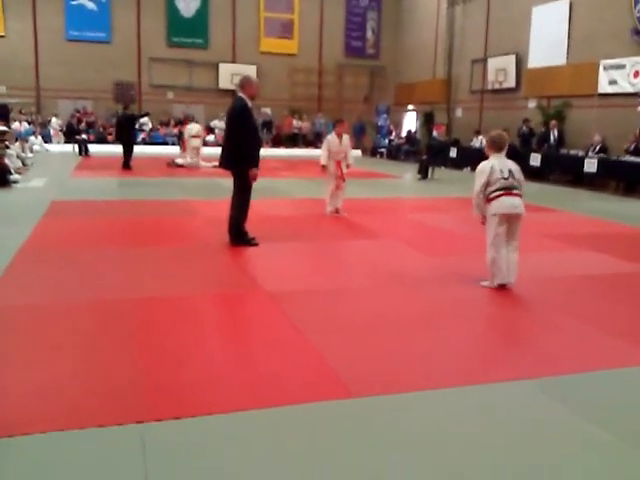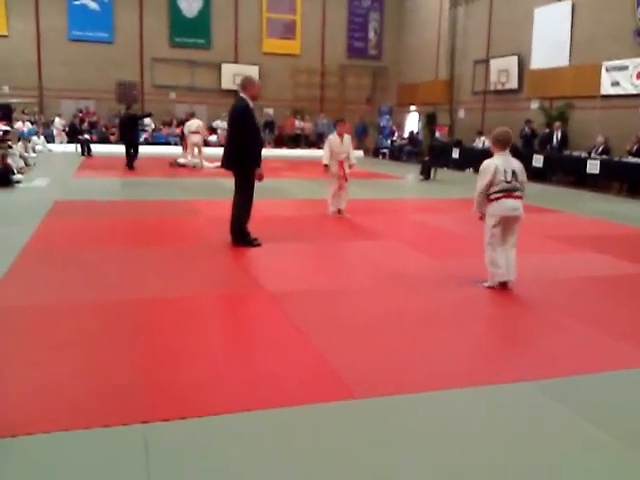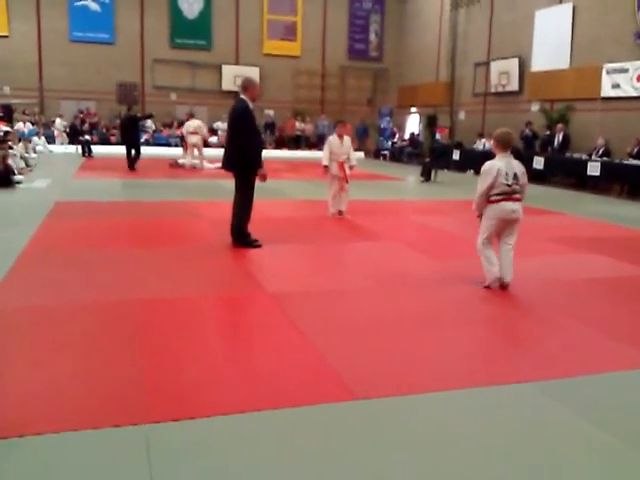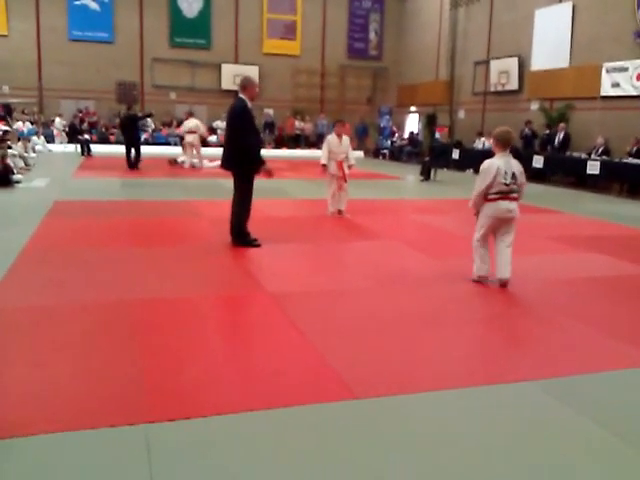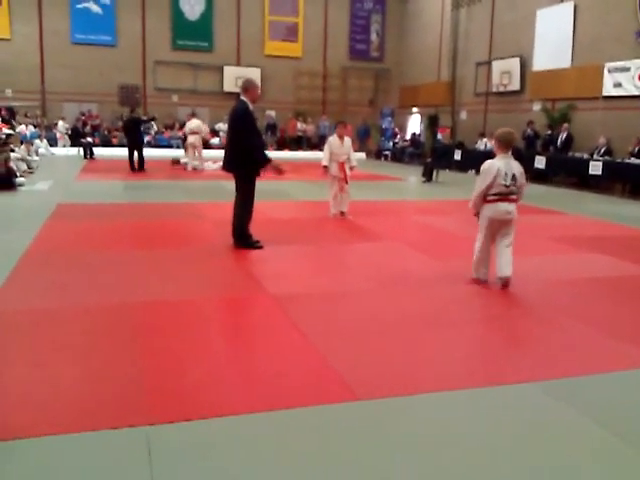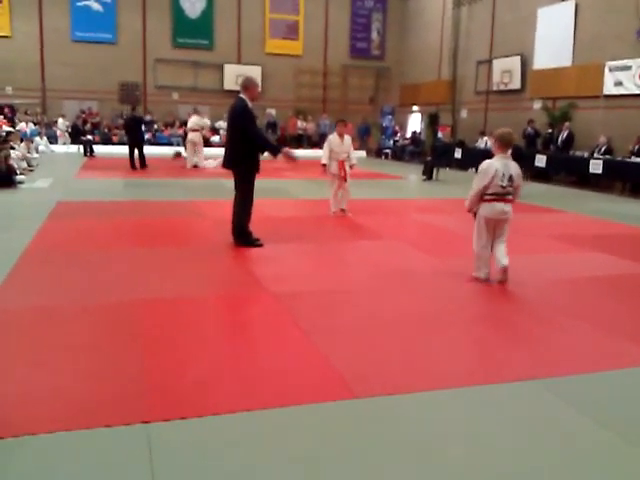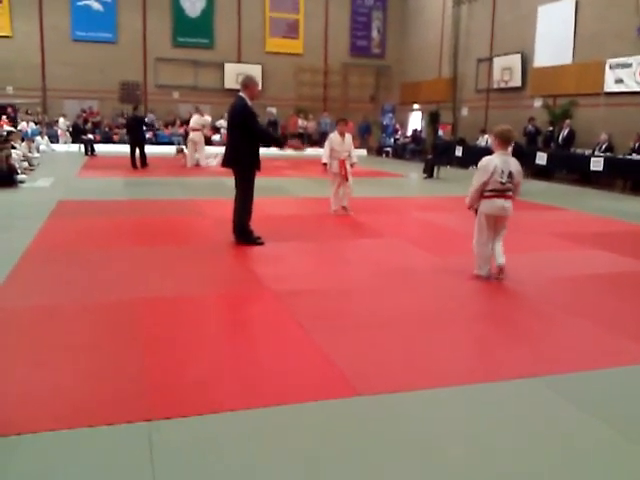
dt=0.1s
person 1, frame 1
left shoulder: (239, 105)
right shoulder: (242, 107)
right elbow: (245, 139)
left wrist: (250, 164)
right wrist: (251, 166)
left hip: (240, 160)
right hip: (243, 162)
left knee: (240, 196)
right knee: (242, 197)
left ankle: (236, 233)
right ankle: (238, 235)
person 1, frame 2
left shoulder: (240, 105)
right shoulder: (244, 108)
right elbow: (247, 140)
left wrist: (254, 164)
right wrist: (256, 166)
left hip: (241, 159)
right hip: (244, 162)
left knee: (242, 196)
right knee: (244, 197)
left ankle: (238, 233)
right ankle: (240, 235)
person 1, frame 3
left shoulder: (240, 106)
right shoulder: (243, 109)
right elbow: (248, 141)
left wrist: (255, 164)
right wrist: (258, 166)
left hip: (241, 161)
right hip: (244, 163)
left knee: (242, 197)
right knee: (244, 198)
left ankle: (239, 234)
right ankle: (240, 236)
person 1, frame 4
left shoulder: (238, 106)
right shoulder: (242, 108)
right elbow: (247, 140)
left wrist: (258, 162)
right wrist: (261, 163)
left hip: (239, 159)
right hip: (242, 161)
left knee: (241, 196)
right knee: (243, 198)
left ankle: (238, 233)
right ankle: (240, 236)
person 1, frame 5
left shoulder: (240, 108)
right shoulder: (243, 110)
right elbow: (250, 141)
left wrist: (263, 162)
right wrist: (268, 162)
left hip: (241, 161)
right hip: (244, 163)
left knee: (243, 199)
right knee: (245, 200)
left ankle: (240, 235)
right ankle: (242, 238)
person 1, frame 6
left shoulder: (239, 105)
right shoulder: (243, 108)
right elbow: (255, 135)
left wrist: (274, 149)
right wrist: (279, 150)
left hip: (239, 158)
right hip: (243, 161)
left knee: (242, 196)
right knee: (245, 197)
left ankle: (240, 233)
right ankle: (242, 236)
person 1, frame 7
left shoulder: (239, 104)
right shoulder: (243, 107)
left elbow: (253, 131)
right elbow: (259, 130)
left wrist: (281, 143)
right wrist: (285, 143)
left hip: (240, 157)
right hip: (243, 159)
left knee: (243, 195)
right knee: (245, 196)
left ankle: (241, 231)
right ankle: (243, 234)
person 2, frame 1
left shoulder: (485, 166)
right shoulder: (514, 165)
left elbow: (478, 191)
right elbow: (521, 186)
left wrist: (481, 213)
left hip: (498, 206)
right hip: (517, 204)
left knee: (495, 244)
right knee: (511, 243)
left ankle: (496, 280)
right ankle: (506, 279)
person 2, frame 2
left shoulder: (489, 164)
right shoulder: (518, 164)
left elbow: (481, 190)
right elbow: (522, 187)
left wrist: (480, 210)
left hip: (497, 207)
right hip: (516, 207)
left knee: (492, 243)
right knee: (509, 243)
left ankle: (498, 278)
right ankle: (506, 278)
person 2, frame 3
left shoulder: (491, 165)
right shoulder: (519, 166)
left elbow: (482, 191)
right elbow: (523, 189)
left wrist: (479, 209)
left hip: (496, 208)
right hip: (515, 209)
left knee: (484, 242)
right knee: (508, 244)
left ankle: (493, 275)
right ankle: (505, 279)
person 2, frame 4
left shoulder: (490, 164)
right shoulder: (517, 165)
left elbow: (480, 189)
right elbow: (520, 189)
left wrist: (475, 207)
left hip: (492, 207)
right hip: (511, 208)
left knee: (480, 240)
right knee: (505, 242)
left ankle: (481, 273)
right ankle: (503, 276)
person 2, frame 5
left shoulder: (490, 165)
right shoulder: (518, 167)
left elbow: (480, 190)
right elbow: (520, 191)
left wrist: (475, 207)
left hip: (491, 208)
right hip: (510, 209)
left knee: (483, 243)
right knee: (505, 243)
left ankle: (480, 275)
right ankle: (505, 275)
person 2, frame 6
left shoulder: (488, 165)
right shoulder: (515, 167)
left elbow: (477, 189)
right elbow: (516, 191)
left wrist: (470, 205)
left hip: (487, 208)
right hip: (505, 209)
left knee: (482, 242)
right knee: (500, 240)
left ankle: (482, 273)
right ankle: (503, 264)
person 2, frame 7
left shoulder: (488, 161)
right shoulder: (515, 164)
left elbow: (477, 185)
right elbow: (516, 188)
left wrist: (470, 202)
left hip: (488, 204)
right hip: (506, 205)
left knee: (483, 239)
right knee: (498, 237)
left ankle: (483, 271)
right ankle: (500, 263)
